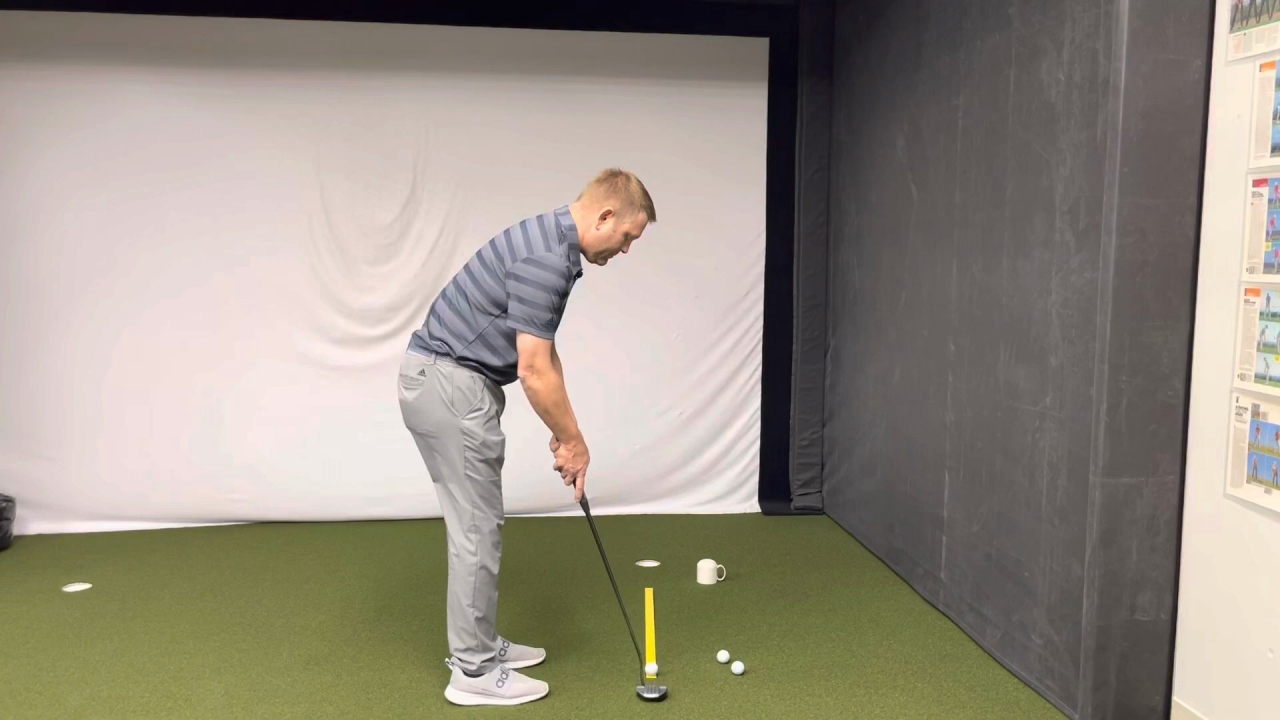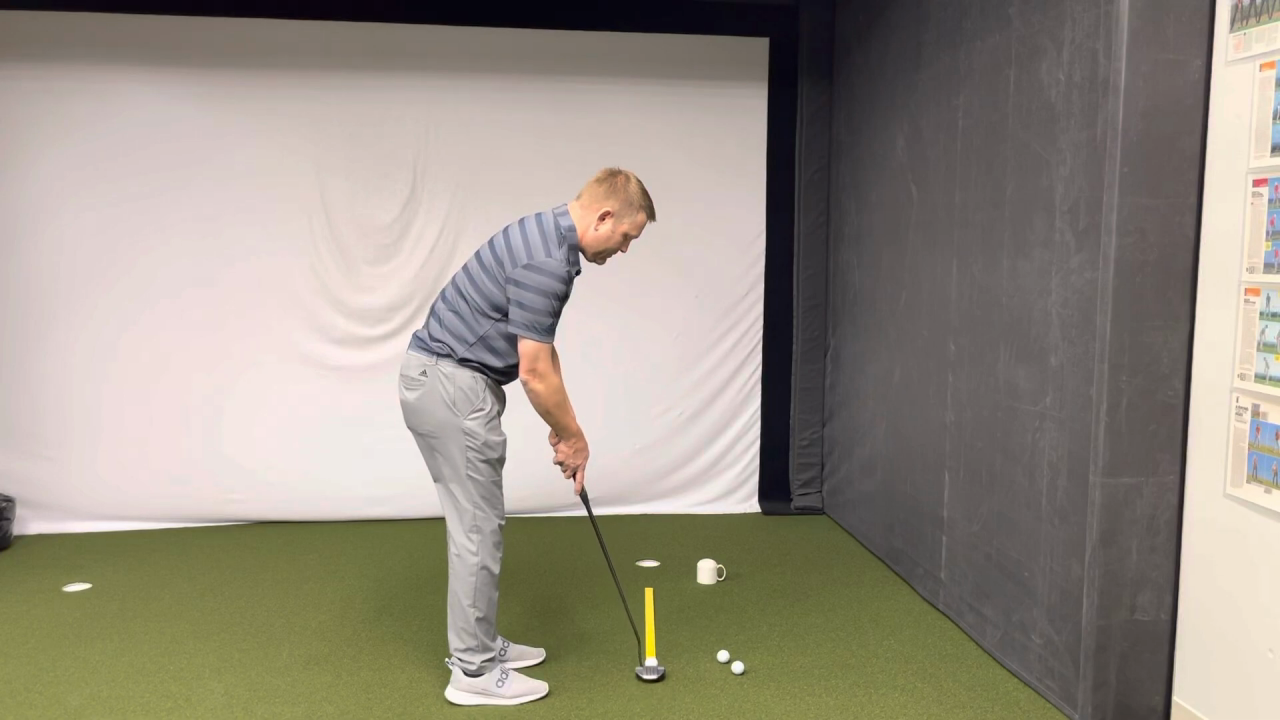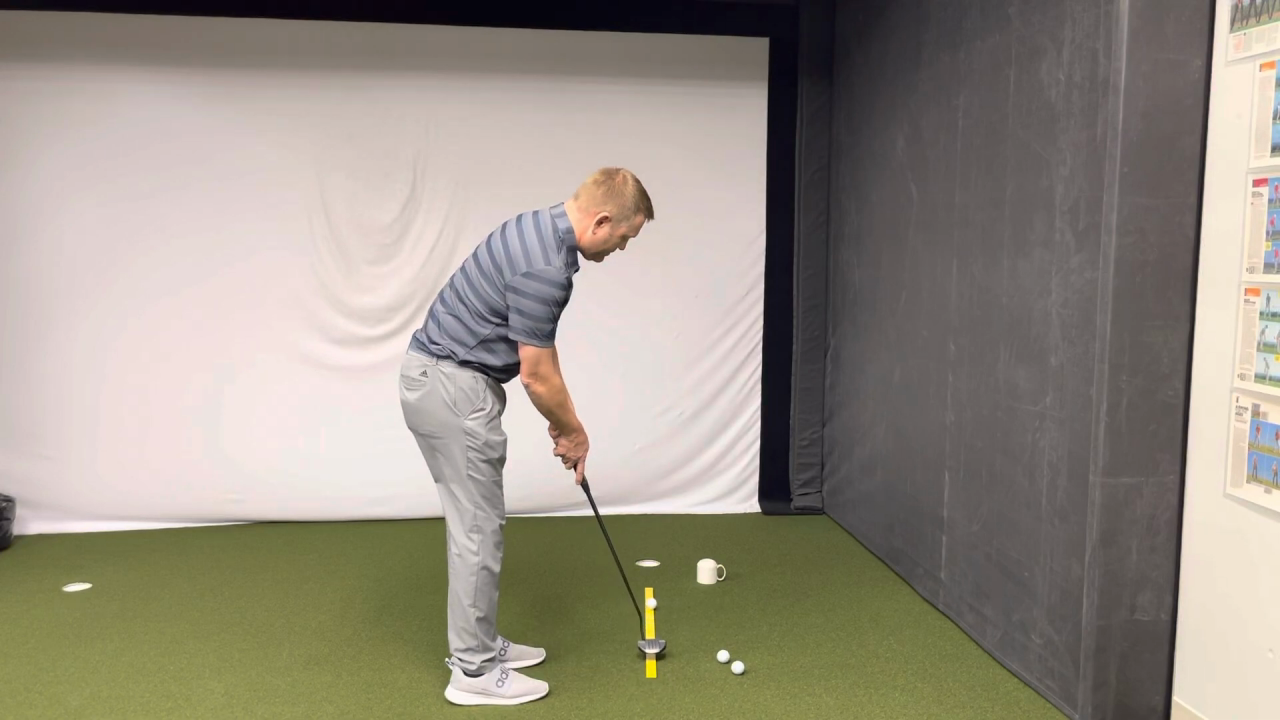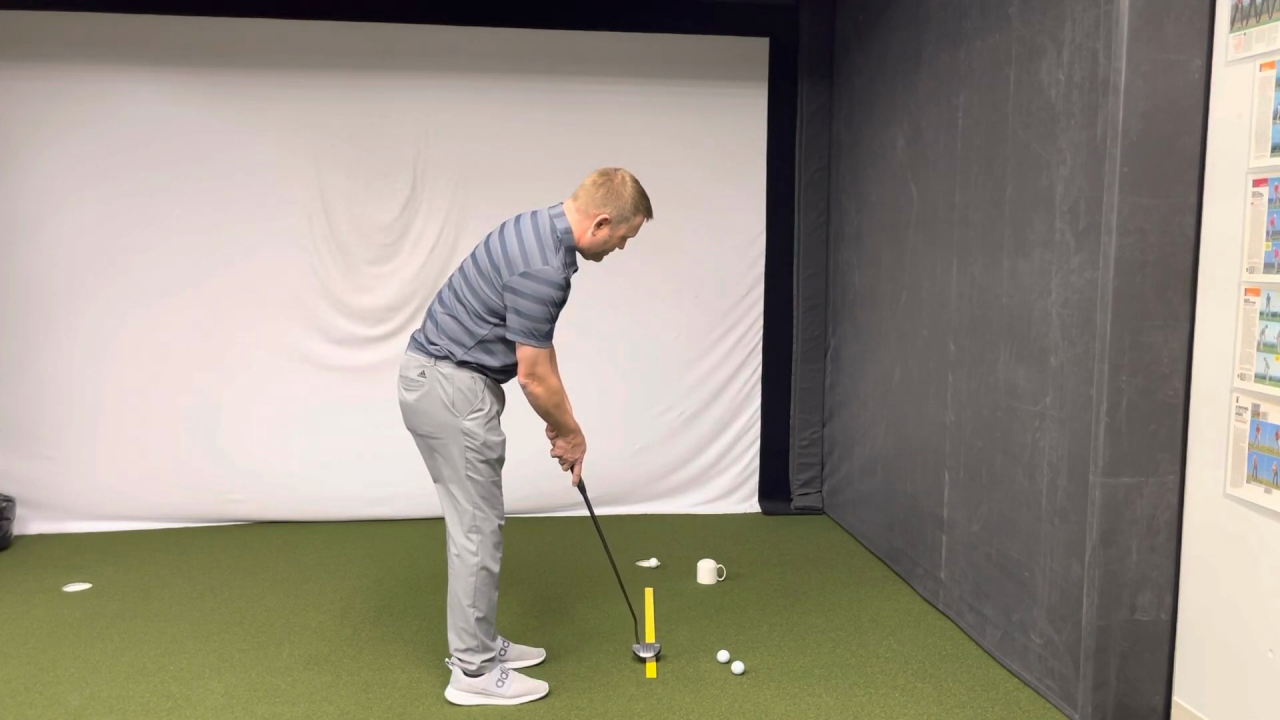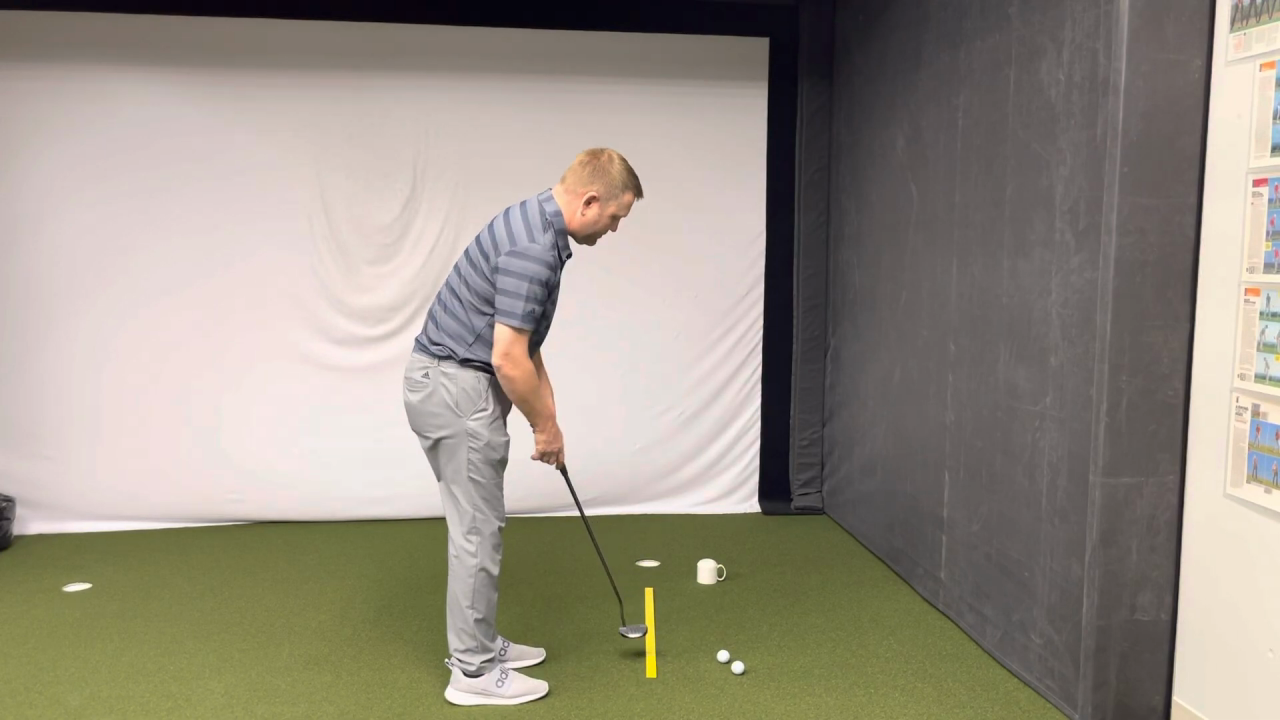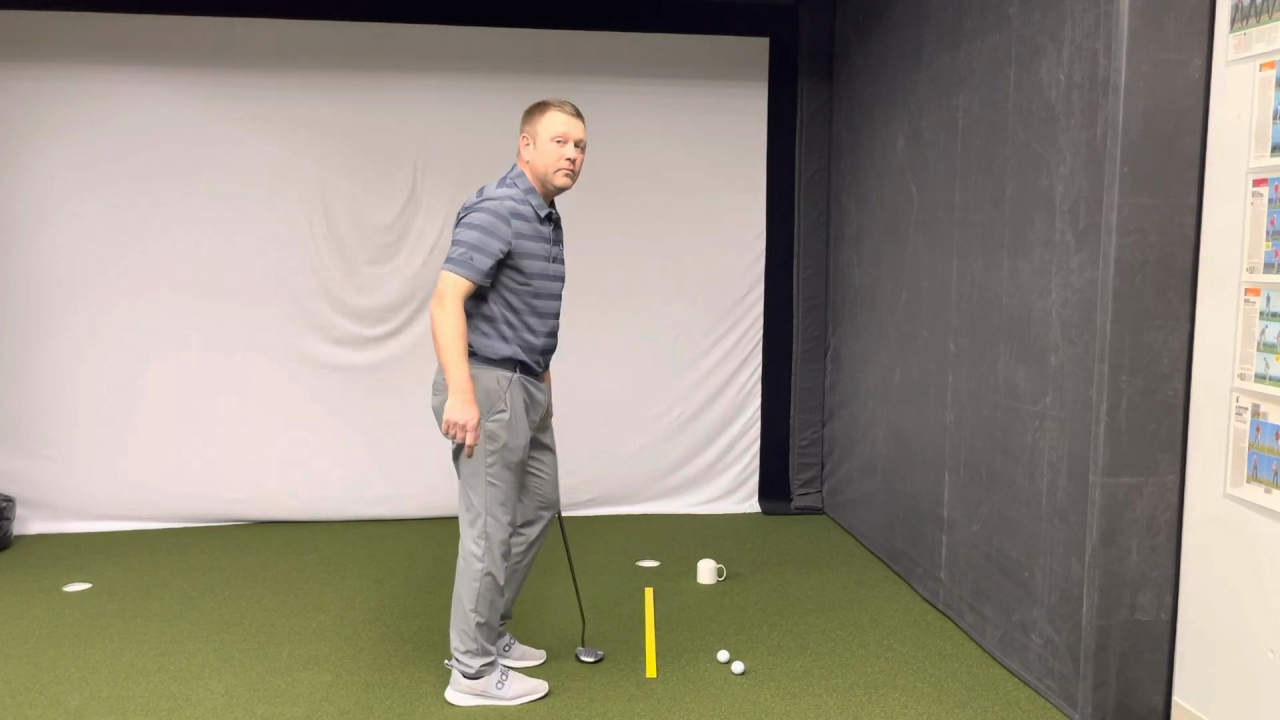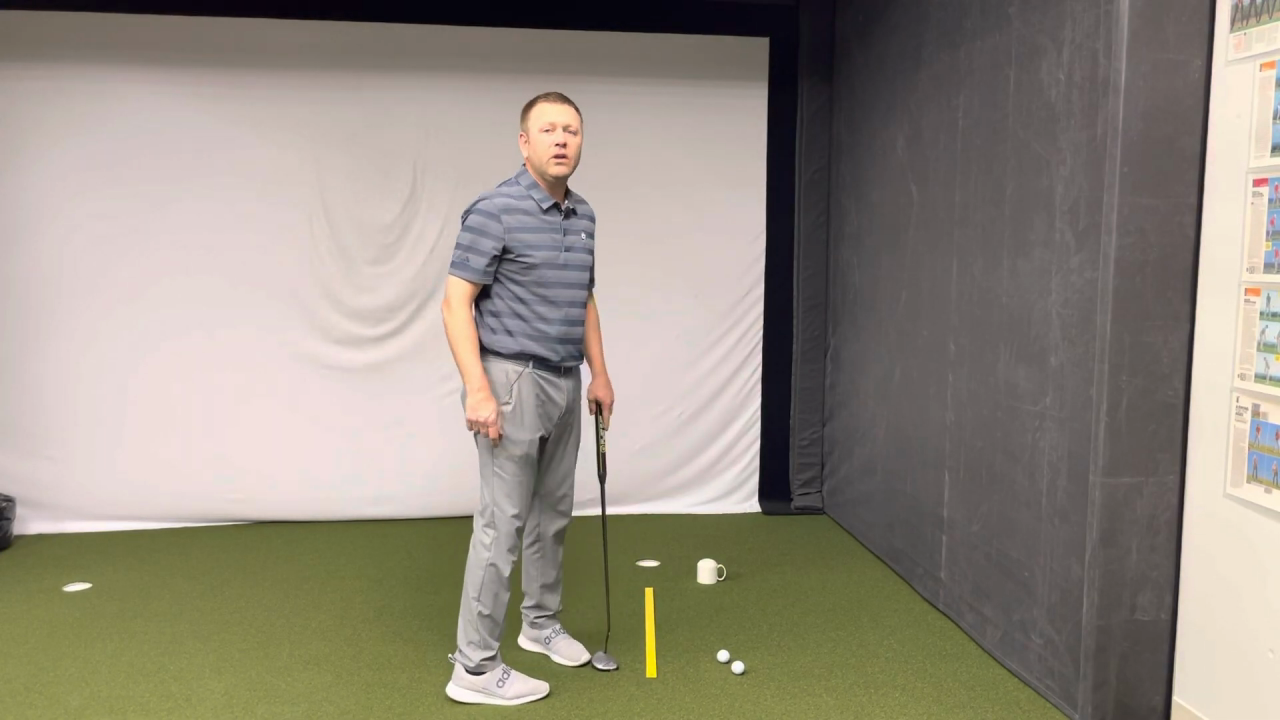
dt=0.5s
person 1, frame 1
left shoulder: (550, 240)
right shoulder: (547, 257)
left elbow: (543, 354)
right elbow: (533, 369)
left wrist: (563, 431)
right wrist: (574, 440)
left hip: (449, 380)
right hip: (449, 387)
left knee: (478, 523)
right knee: (476, 528)
left ankle: (478, 644)
right ankle: (474, 671)
person 1, frame 2
left shoulder: (547, 237)
right shoulder: (546, 260)
left elbow: (541, 353)
right elbow: (535, 373)
left wrist: (564, 428)
right wrist: (573, 438)
left hip: (446, 379)
right hip: (452, 386)
left knee: (477, 523)
right knee: (477, 528)
left ankle: (477, 644)
right ankle: (473, 671)
person 1, frame 3
left shoulder: (540, 228)
right shoulder: (545, 266)
left elbow: (538, 353)
right elbow: (536, 374)
left wrist: (564, 420)
right wrist: (573, 431)
left hip: (445, 377)
right hip: (452, 387)
left knee: (476, 523)
right knee: (478, 528)
left ankle: (477, 643)
right ankle: (474, 671)
person 1, frame 4
left shoulder: (539, 228)
right shoulder: (542, 266)
left elbow: (538, 352)
right elbow: (534, 375)
left wrist: (563, 420)
right wrist: (570, 433)
left hip: (446, 379)
right hip: (451, 388)
left knee: (477, 523)
right knee: (477, 529)
left ankle: (478, 643)
right ankle: (474, 670)
person 1, frame 5
left shoulder: (536, 227)
right shoulder: (532, 248)
right elbow: (507, 358)
left wrist: (545, 403)
right wrist: (546, 426)
left hip: (461, 383)
right hip: (455, 387)
left knee: (481, 525)
right knee: (477, 530)
left ankle: (479, 643)
right ankle: (473, 671)
person 1, frame 6
left shoulder: (545, 217)
right shoulder: (496, 210)
right elbow: (447, 302)
left wrist: (540, 376)
right wrist: (461, 392)
left hip: (524, 386)
right hip: (488, 389)
left knee: (537, 512)
right knee: (490, 531)
left ankle: (489, 636)
right ankle: (473, 671)
person 1, frame 7
left shoulder: (583, 215)
right shoulder: (494, 211)
right elbow: (457, 303)
left wrist: (598, 373)
right wrist: (478, 389)
left hip: (564, 385)
right hip: (513, 383)
left knee: (552, 516)
right knee: (503, 523)
left ankle: (541, 622)
right ankle: (475, 667)
